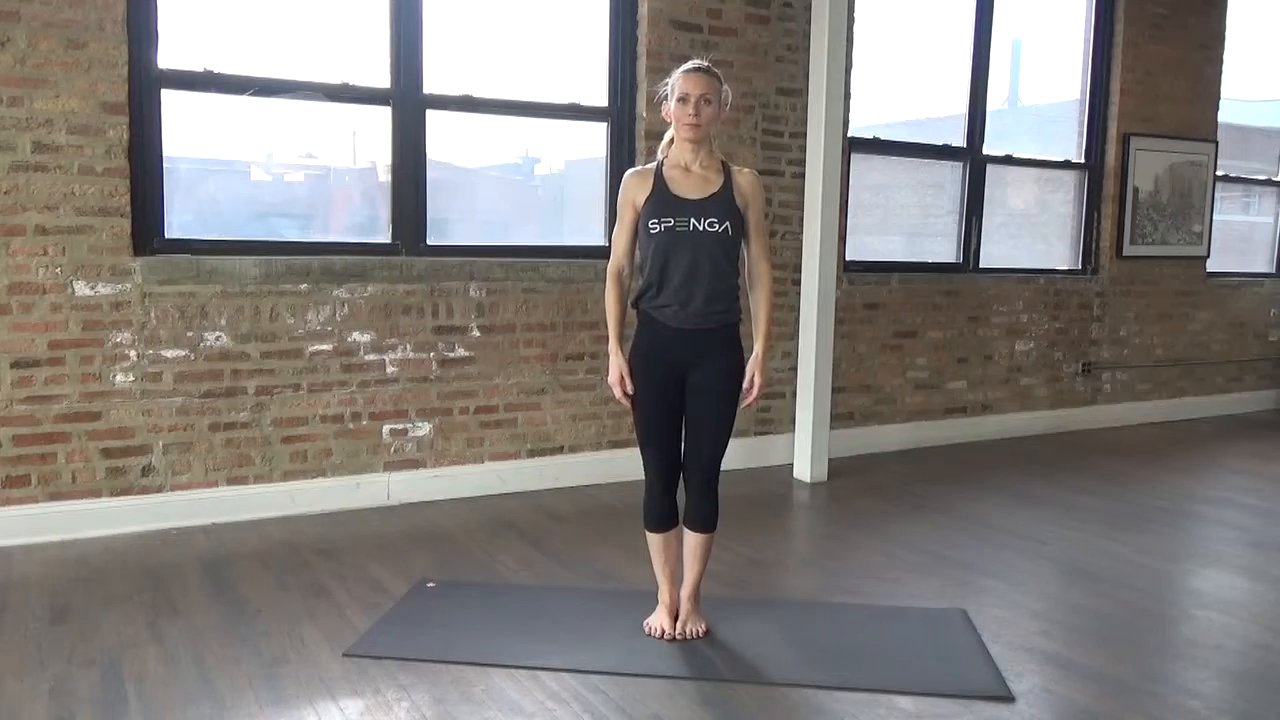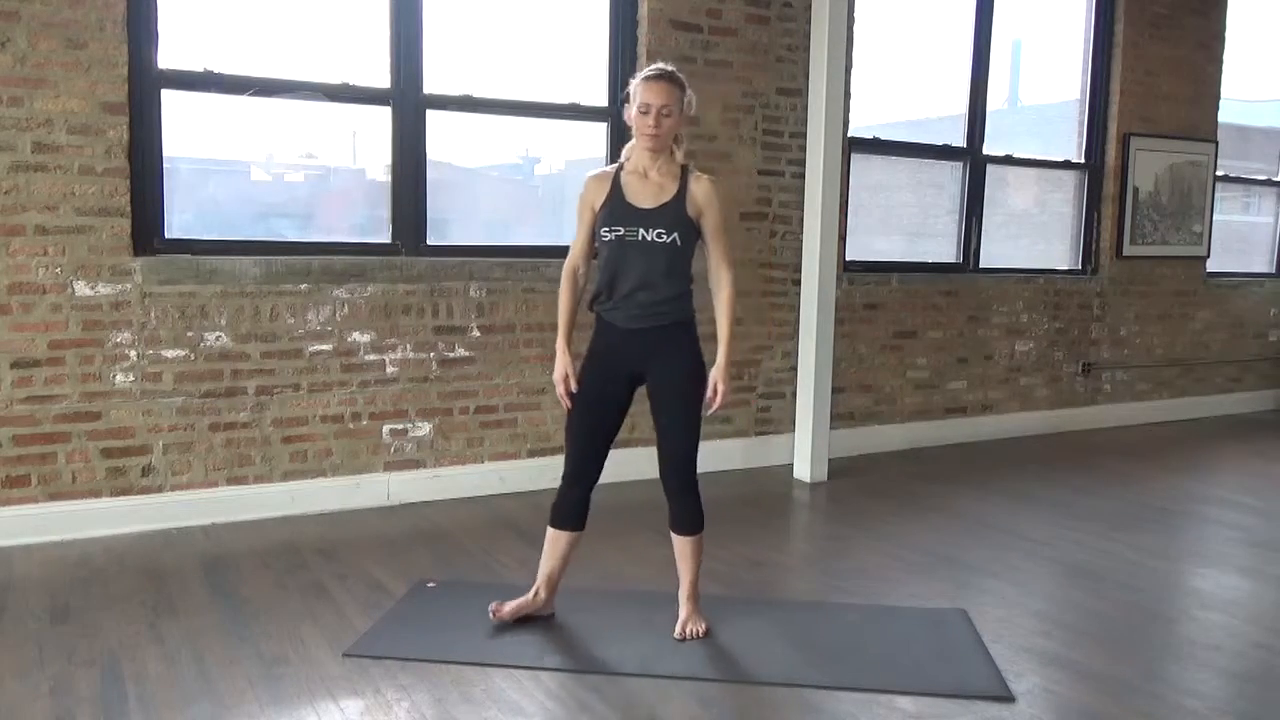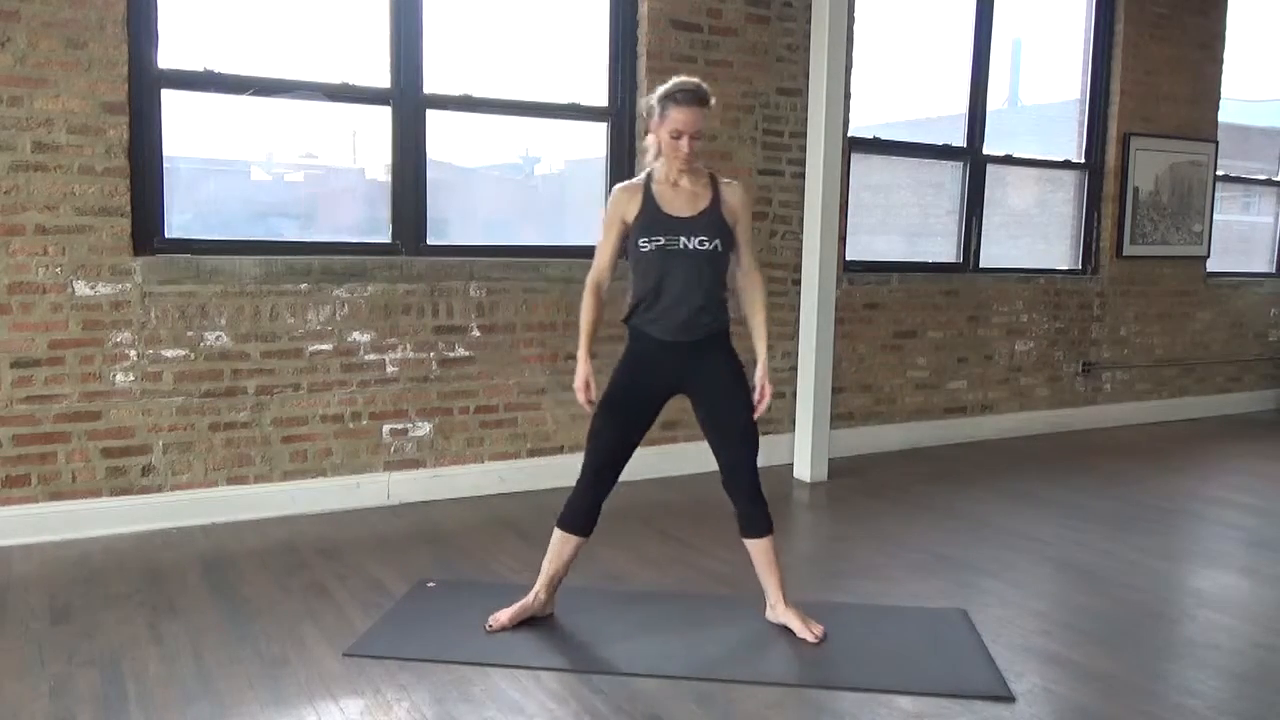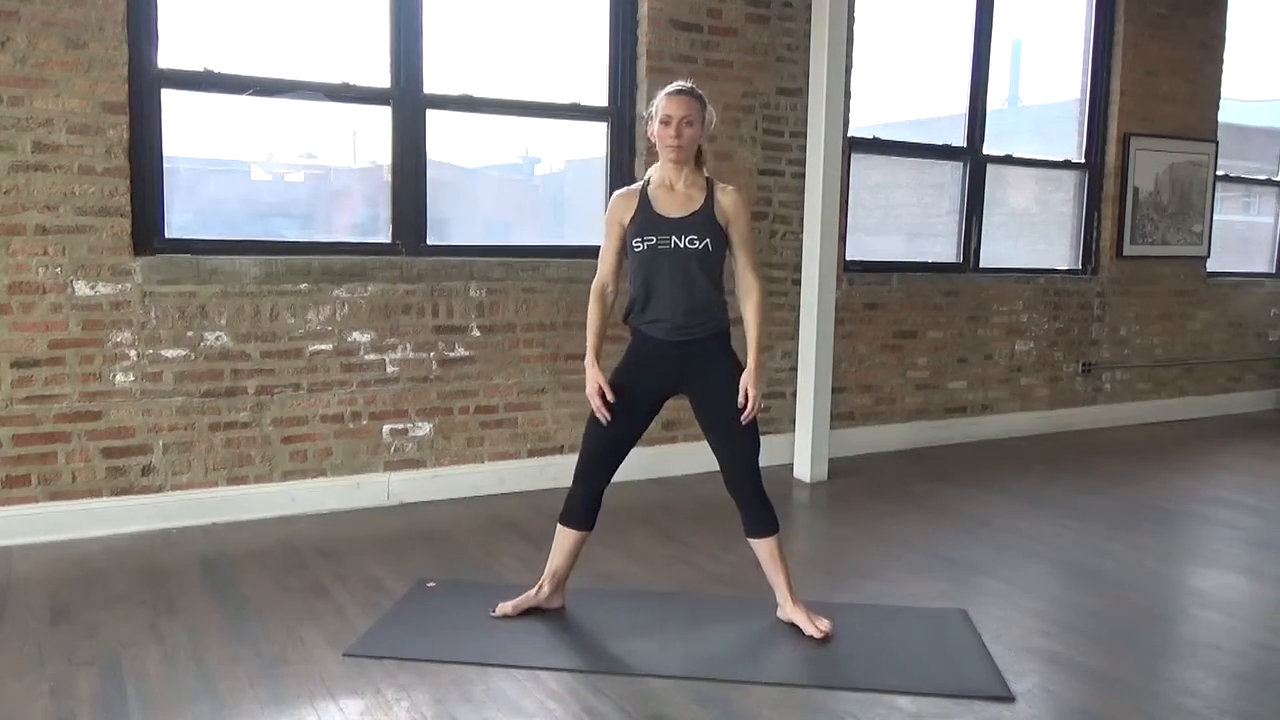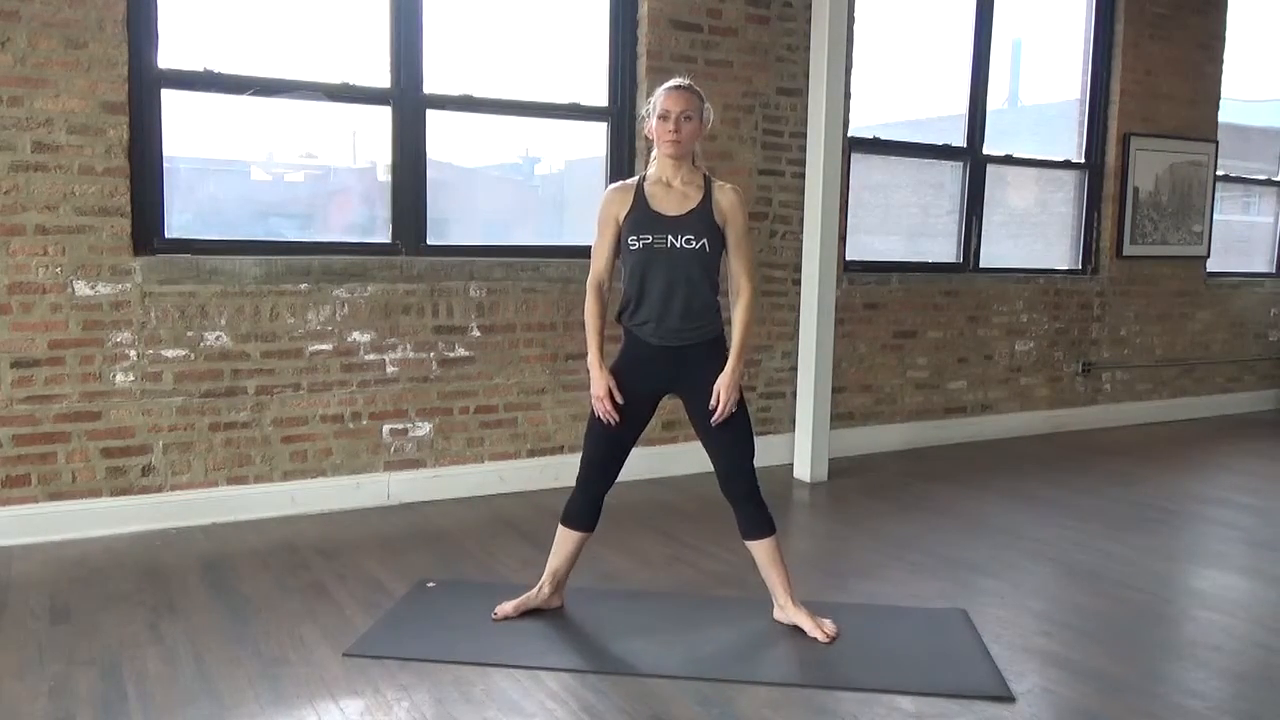
dt=1s
person 1, frame 1
left shoulder: (743, 184)
right shoulder: (639, 182)
left elbow: (759, 270)
right elbow: (618, 270)
left wrist: (760, 348)
right wrist: (615, 349)
left hip: (717, 347)
right hip: (655, 344)
left knee: (702, 476)
right knee: (660, 475)
left ankle: (691, 598)
right ankle: (666, 597)
person 1, frame 2
left shoulder: (699, 190)
right shoulder: (599, 185)
left elbow: (721, 275)
right elbow: (575, 269)
left wrist: (723, 357)
right wrist: (563, 348)
left hip: (673, 346)
right hip: (610, 342)
left knee: (678, 477)
right knee: (578, 472)
left ankle: (688, 600)
right ankle: (542, 592)
person 1, frame 3
left shoulder: (730, 197)
right shoulder: (628, 197)
left elbow: (748, 278)
right elbow: (599, 279)
left wrist: (762, 359)
right wrist: (583, 357)
left hip: (712, 356)
right hip: (648, 354)
left knee: (743, 480)
right knee: (595, 476)
left ankle: (778, 603)
right ankle: (540, 595)
person 1, frame 4
left shoulder: (726, 201)
right shoulder: (626, 202)
left elbow: (748, 285)
right elbow: (603, 285)
left wrist: (752, 364)
right wrist: (591, 362)
left hip: (710, 356)
right hip: (647, 354)
left knee: (745, 479)
right knee: (590, 470)
left ankle: (788, 602)
right ankle: (549, 588)
person 1, frame 5
left shoulder: (724, 199)
right shoulder: (620, 198)
left elbow: (742, 288)
right elbow: (597, 284)
left wrist: (733, 367)
right wrist: (595, 365)
left hip: (704, 358)
right hip: (639, 356)
left knee: (740, 483)
right knee: (592, 476)
left ankle: (785, 603)
right ankle: (548, 589)
